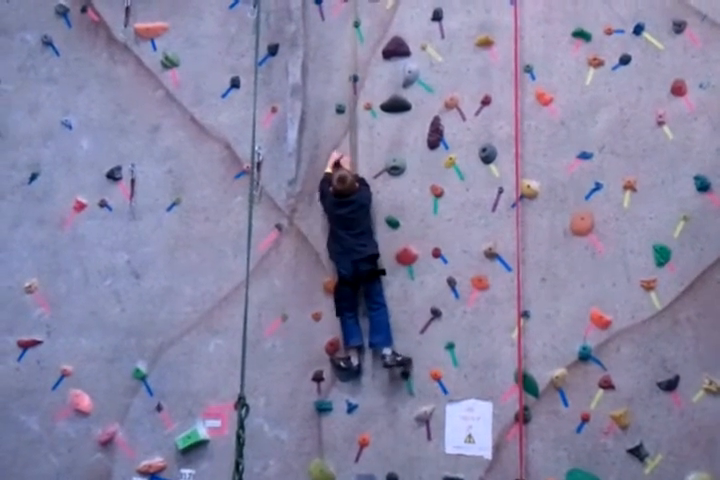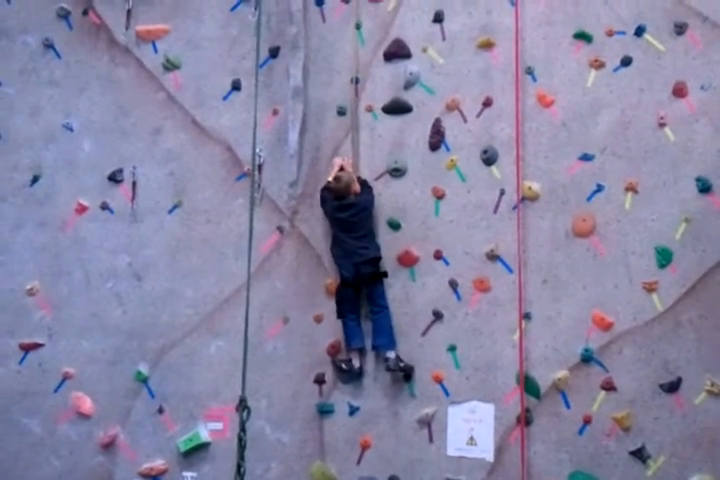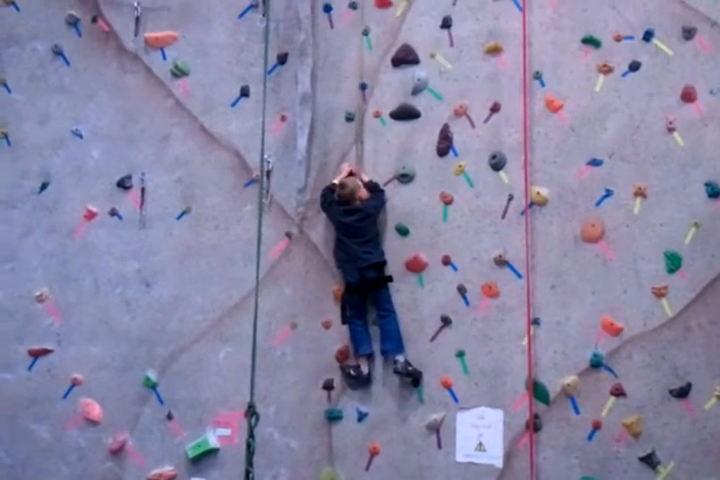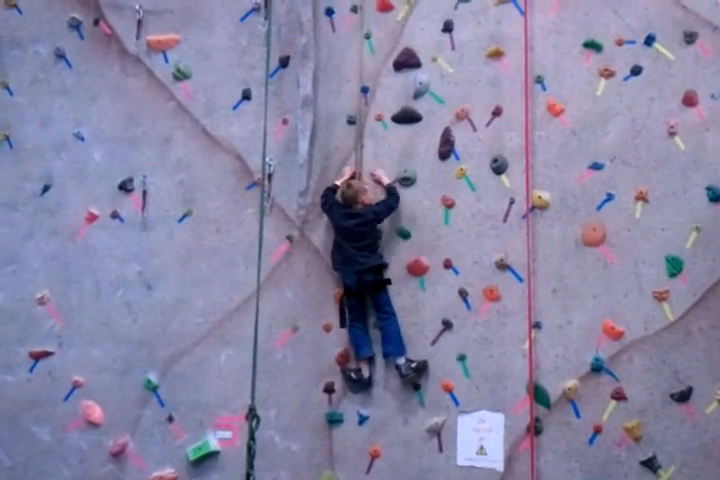
dt=0.5s
person 1, frame 1
left shoulder: (331, 203)
right shoulder: (363, 199)
left elbow: (324, 184)
right elbow: (363, 184)
left wrist: (331, 162)
right wrist: (349, 169)
left hip: (344, 265)
right hip: (367, 261)
left knee: (348, 311)
right knee: (377, 306)
left ankle: (353, 358)
right ankle: (387, 353)
person 1, frame 2
left shoulder: (331, 207)
right shoulder: (364, 202)
left elbow: (325, 192)
right elbow: (366, 187)
left wrist: (335, 171)
right wrist: (351, 171)
left hip: (346, 268)
right hip: (369, 264)
left knee: (350, 314)
right knee: (379, 309)
left ankle: (355, 361)
right ankle: (390, 356)
person 1, frame 3
left shoulder: (336, 212)
right shoulder: (370, 208)
left elbow: (326, 194)
right elbow: (379, 192)
left wrist: (342, 176)
right wrist: (361, 176)
left hip: (351, 273)
right hip: (373, 269)
left knee: (357, 319)
right knee: (386, 313)
left ankle: (363, 367)
right ankle: (399, 360)
person 1, frame 4
left shoulder: (337, 214)
right shoulder: (372, 213)
left elbow: (326, 196)
right elbow: (393, 200)
left wrist: (344, 178)
right wrist: (383, 179)
left hip: (349, 276)
right hip: (372, 273)
left knee: (357, 322)
right knee: (386, 316)
left ankle: (364, 370)
right ankle: (402, 363)
